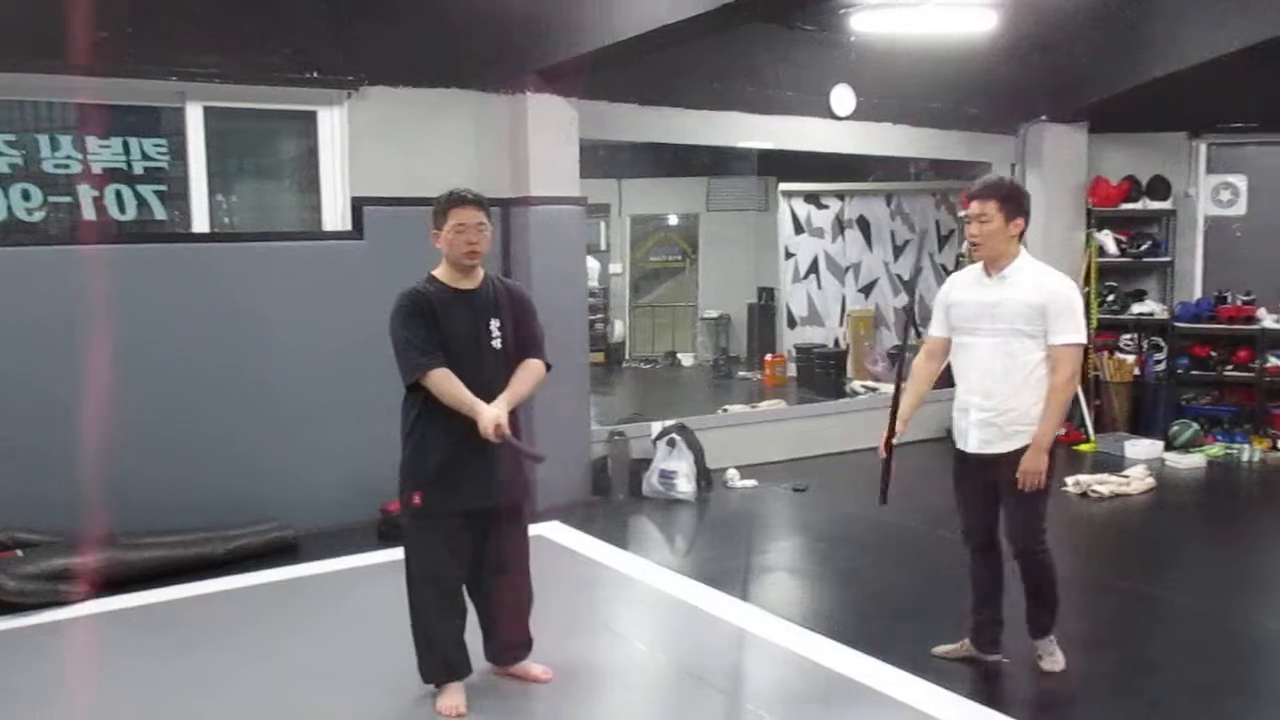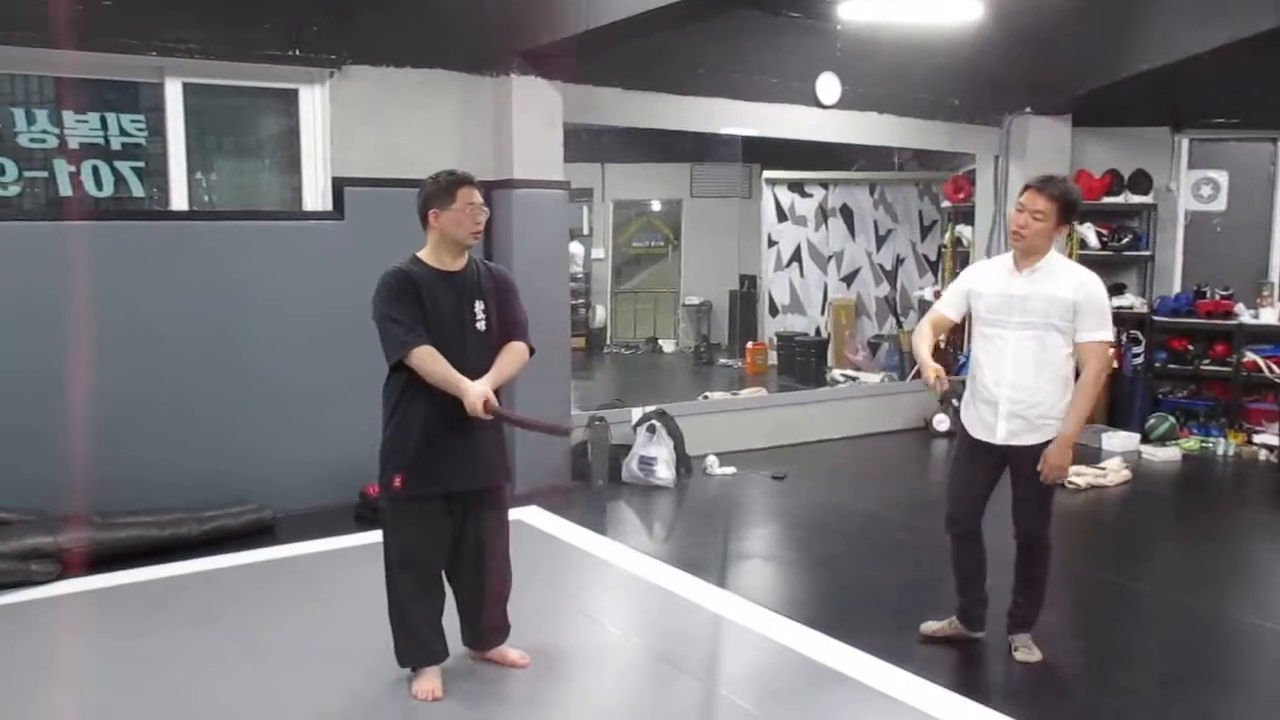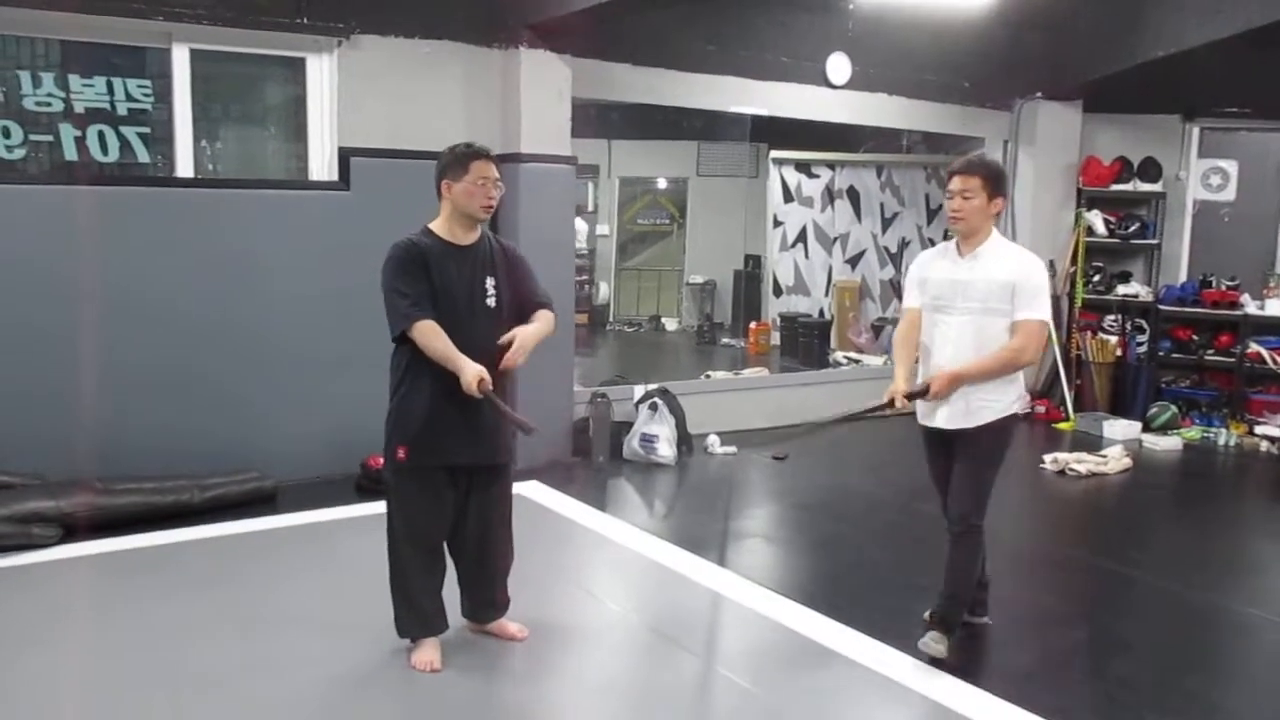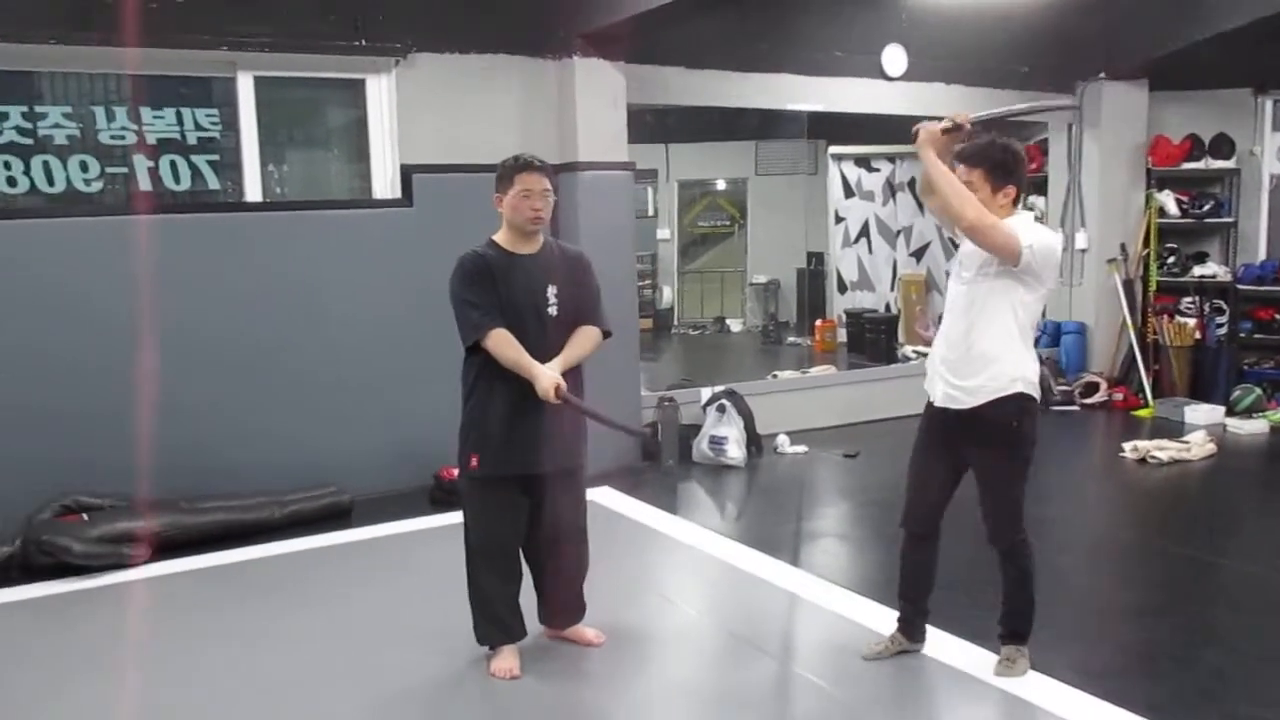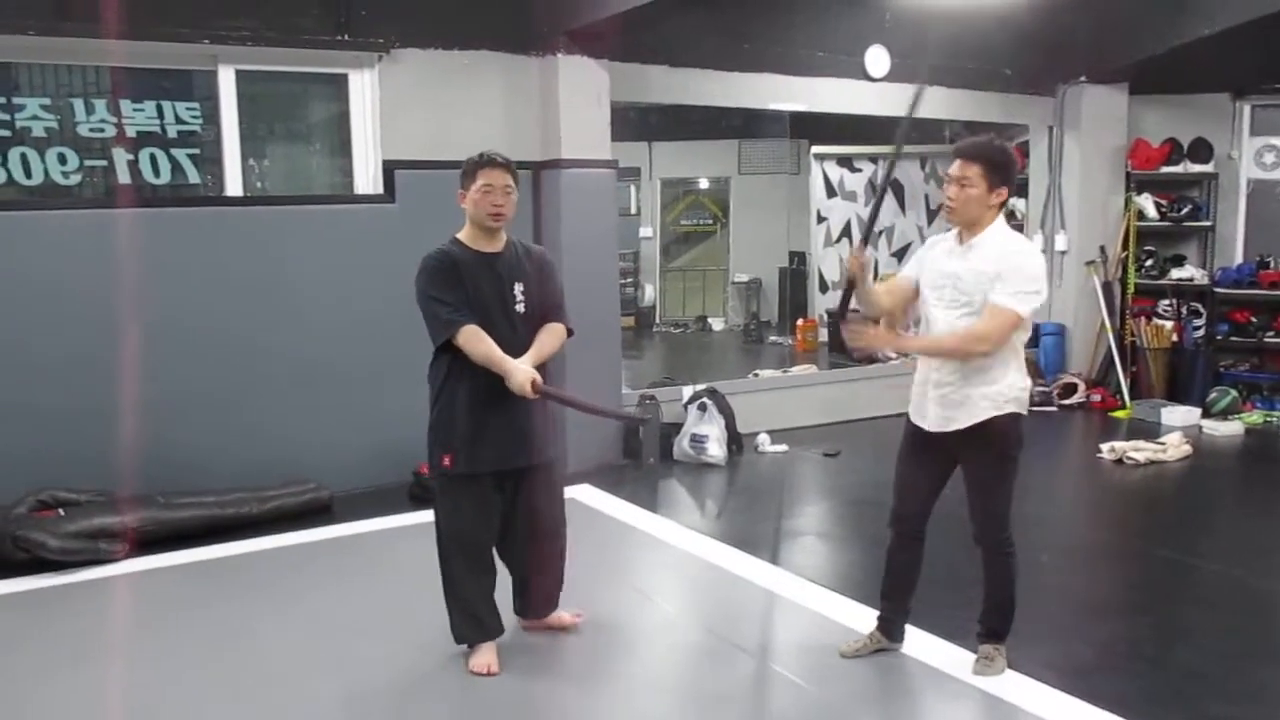
dt=1s
person 1, frame 1
left shoulder: (512, 298)
right shoulder: (414, 304)
left elbow: (534, 361)
right elbow: (430, 372)
left wrist: (502, 405)
right wrist: (477, 410)
left hip: (500, 456)
right hip: (435, 461)
left knee: (507, 566)
right knee: (437, 576)
left ankle: (509, 654)
right ankle: (449, 676)
person 1, frame 2
left shoulder: (496, 281)
right shoulder: (399, 284)
left elbow: (518, 344)
right elbow: (415, 351)
left wrist: (487, 383)
right wrist: (464, 388)
left hip: (481, 440)
right hip: (417, 443)
left knee: (486, 550)
right knee: (416, 558)
left ankle: (487, 638)
right ankle: (425, 660)
person 1, frame 3
left shoulder: (504, 257)
right shoulder: (409, 254)
left elbow: (541, 311)
right elbow: (418, 322)
left wrist: (531, 333)
right wrist: (462, 364)
left hip: (487, 417)
right hip: (423, 418)
left knee: (489, 525)
right knee: (419, 528)
left ankle: (486, 611)
right ankle: (423, 630)
person 1, frame 4
left shoulder: (573, 263)
right shoulder: (474, 267)
left elbow: (592, 327)
right elbow: (491, 333)
left wrist: (557, 367)
right wrist: (535, 372)
left hip: (560, 419)
right hip: (494, 424)
left knee: (564, 530)
right knee: (494, 538)
left ankle: (562, 617)
right ankle: (503, 638)
person 1, frame 5
left shoulder: (535, 261)
right shoulder: (440, 266)
left elbow: (556, 325)
right elbow: (463, 331)
left wrist: (527, 363)
right wrist: (509, 368)
left hip: (526, 417)
right hip: (463, 421)
left knee: (545, 523)
right knee: (467, 535)
left ankle: (537, 607)
right ankle: (480, 634)
person 2, frame 1
left shoulder: (1053, 288)
right shoulder: (956, 287)
left elbow: (1065, 373)
right elbow: (930, 358)
left wrist: (1041, 446)
right wrist: (900, 419)
left hip: (1024, 443)
right hip: (969, 441)
left knee: (1027, 544)
right knee: (978, 541)
left ankle: (1044, 635)
right ankle: (984, 638)
person 2, frame 2
left shoulder: (1082, 285)
right shoulder: (979, 274)
left elbow: (1094, 368)
right elbow: (931, 324)
left wrist: (1066, 439)
right wrist: (927, 358)
left hip: (1042, 436)
right hip: (977, 426)
left knee: (1032, 534)
right knee: (961, 521)
left ankle: (1021, 629)
right ankle: (970, 617)
person 2, frame 3
left shoulder: (1023, 268)
right shoulder: (927, 263)
left elbow: (1028, 349)
right elbow: (909, 328)
left wrist: (954, 376)
right wrist: (901, 378)
left hip: (988, 415)
right hip: (936, 414)
left knee: (964, 518)
right knee: (957, 515)
left ankle: (944, 626)
right ankle: (973, 603)
person 2, frame 4
left shoulder: (1038, 242)
right shoulder: (975, 232)
left elbow: (969, 218)
right elbow: (945, 204)
left wrist: (928, 155)
right wrist: (939, 149)
left hip: (1000, 406)
right hip: (945, 402)
left knee: (1006, 533)
right knee: (918, 521)
left ankle: (1015, 642)
right ankle: (910, 629)
person 2, frame 5
left shoulder: (1019, 257)
right shoulder: (937, 249)
left elbow: (986, 338)
right elbow: (889, 300)
left wrist: (898, 344)
right wrist: (861, 285)
left hip: (990, 419)
right hip: (928, 413)
left knee: (992, 535)
right knee: (905, 522)
left ankle: (993, 640)
right ankle: (889, 627)
